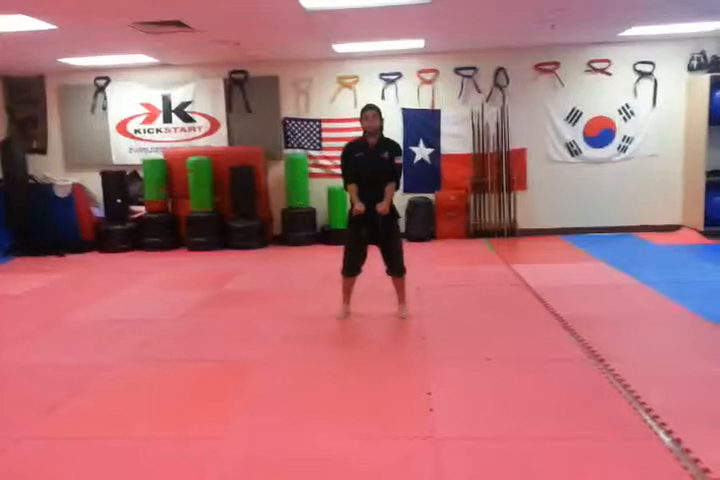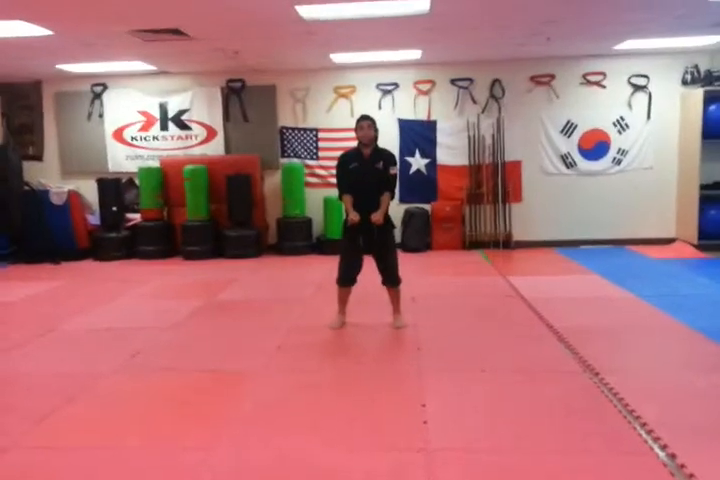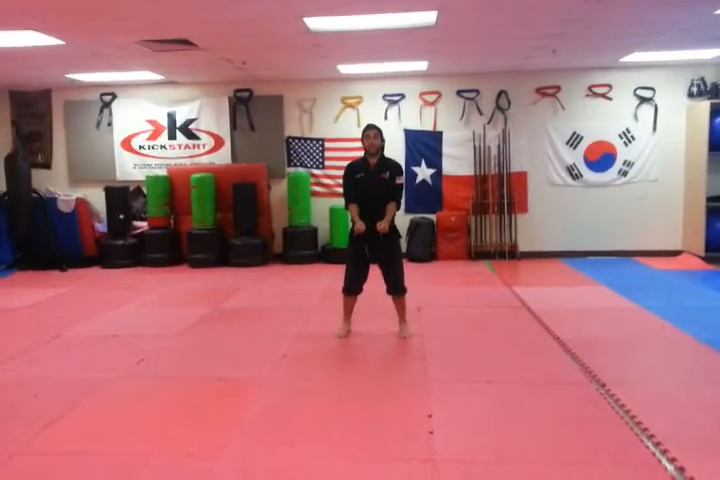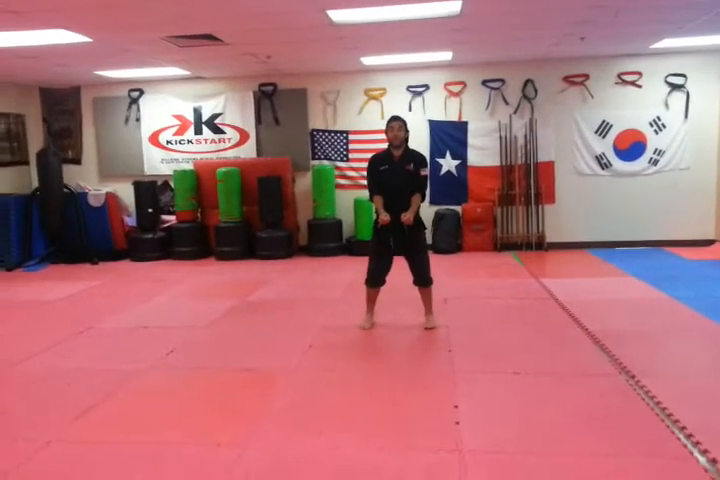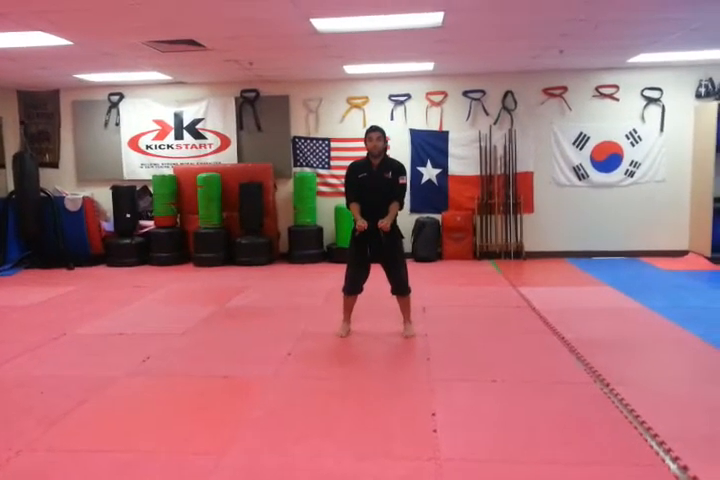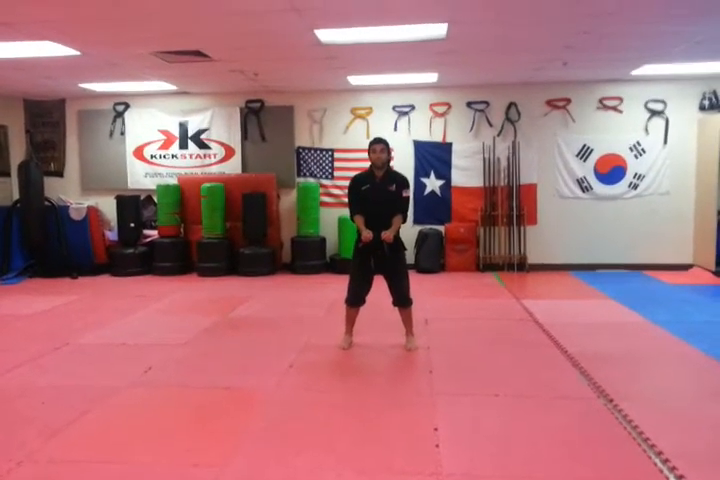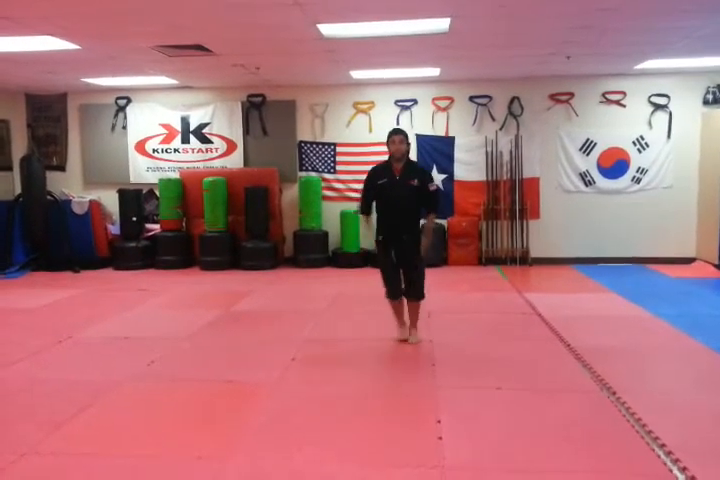
dt=0.7s
person 1, frame 1
left shoulder: (392, 147)
right shoulder: (351, 149)
left elbow: (393, 180)
right elbow: (349, 180)
left wrist: (386, 202)
right wrist: (356, 202)
left hip: (385, 210)
right hip: (360, 210)
left knee: (395, 260)
right knee: (351, 261)
left ankle: (402, 304)
right ankle: (345, 305)
person 1, frame 2
left shoulder: (387, 158)
right shoulder: (346, 159)
left elbow: (388, 190)
right elbow: (344, 190)
left wrist: (381, 211)
right wrist: (351, 211)
left hip: (380, 220)
right hip: (354, 220)
left knee: (390, 270)
right knee: (346, 271)
left ankle: (397, 313)
right ankle: (341, 314)
person 1, frame 3
left shoulder: (393, 168)
right shoulder: (352, 168)
left elbow: (395, 199)
right elbow: (350, 200)
left wrist: (387, 220)
right wrist: (357, 220)
left hip: (386, 230)
right hip: (361, 230)
left knee: (396, 279)
right knee: (352, 280)
left ankle: (403, 323)
right ankle: (346, 322)
person 1, frame 4
left shoulder: (418, 159)
right shoulder: (376, 161)
left elbow: (420, 191)
right elbow: (374, 191)
left wrist: (411, 212)
right wrist: (381, 212)
left hip: (411, 221)
right hip: (385, 221)
left knee: (422, 271)
right knee: (375, 271)
left ankle: (429, 314)
right ankle: (369, 314)
person 1, frame 5
left shoulder: (396, 168)
right shoulder: (355, 168)
left elbow: (398, 199)
right elbow: (351, 199)
left wrist: (389, 219)
right wrist: (358, 218)
left hip: (388, 230)
right hip: (363, 230)
left knee: (400, 279)
right knee: (353, 279)
left ankle: (407, 322)
right ankle: (346, 322)
person 1, frame 6
left shoulder: (400, 181)
right shoulder: (358, 181)
left elbow: (401, 212)
right elbow: (355, 211)
left wrist: (392, 230)
right wrist: (363, 230)
left hip: (391, 242)
right hip: (365, 242)
left knee: (401, 292)
right knee: (355, 291)
left ankle: (409, 335)
right ankle: (348, 334)
person 1, frame 7
left shoulder: (420, 173)
right shoulder: (376, 173)
left elbow: (432, 206)
right elbow: (365, 205)
left wrist: (426, 235)
right wrist: (371, 233)
left hip: (411, 238)
right hip: (386, 238)
left knee: (415, 285)
right knee: (392, 286)
left ankle: (413, 328)
right ankle: (401, 325)
